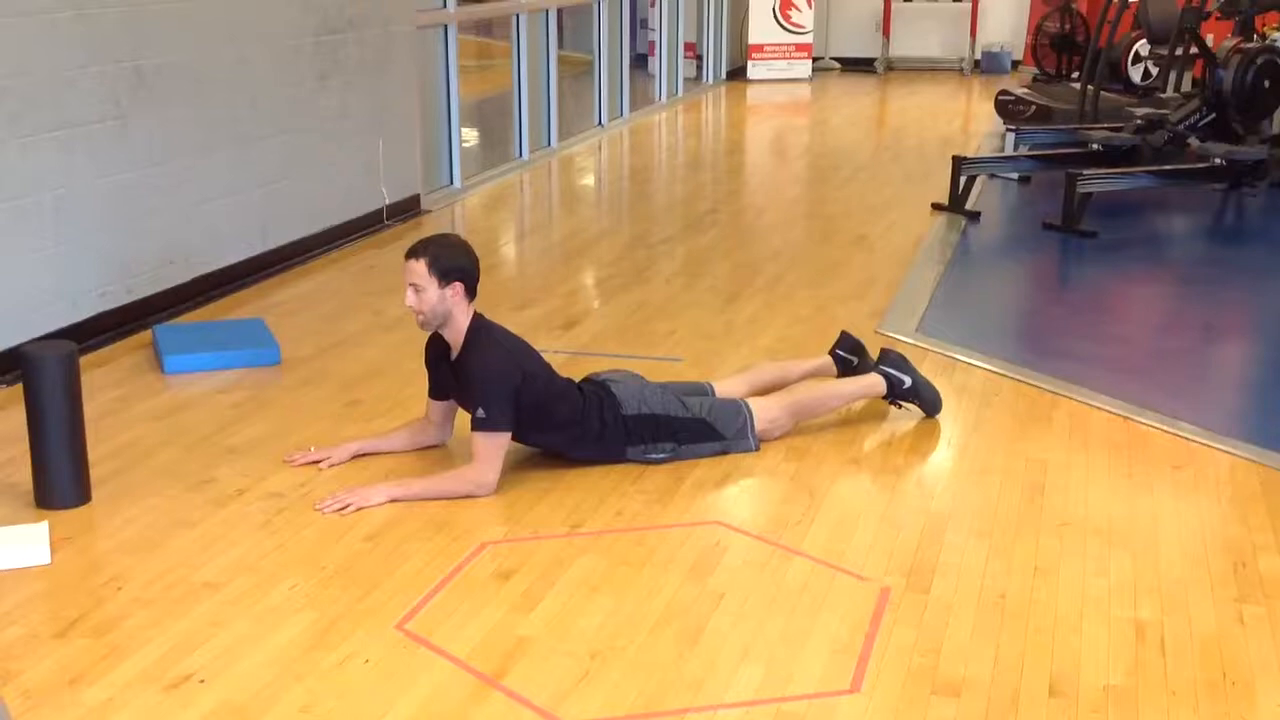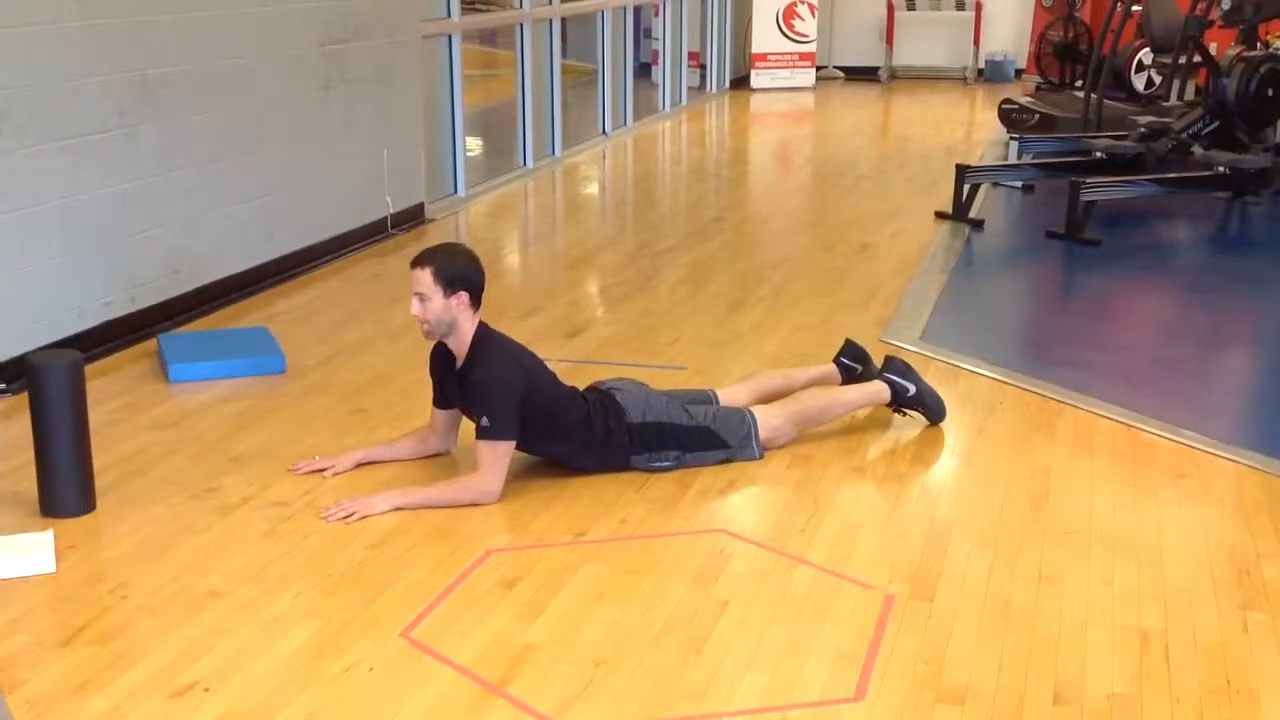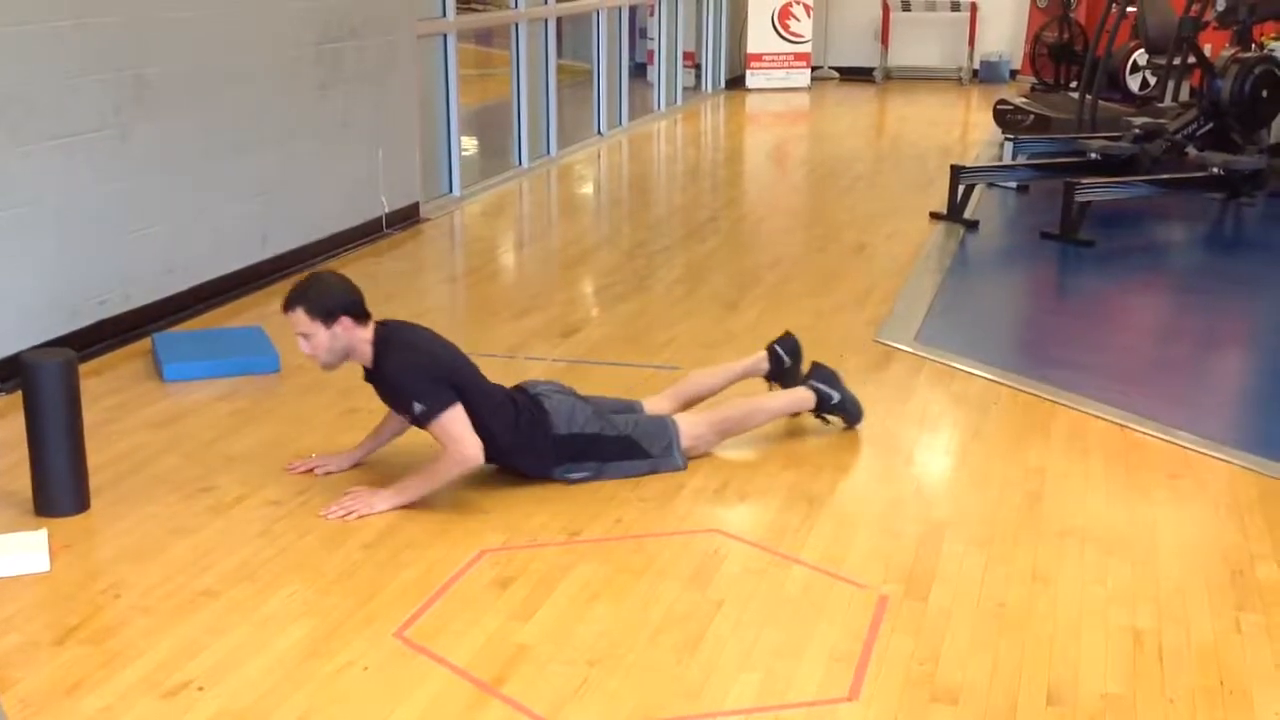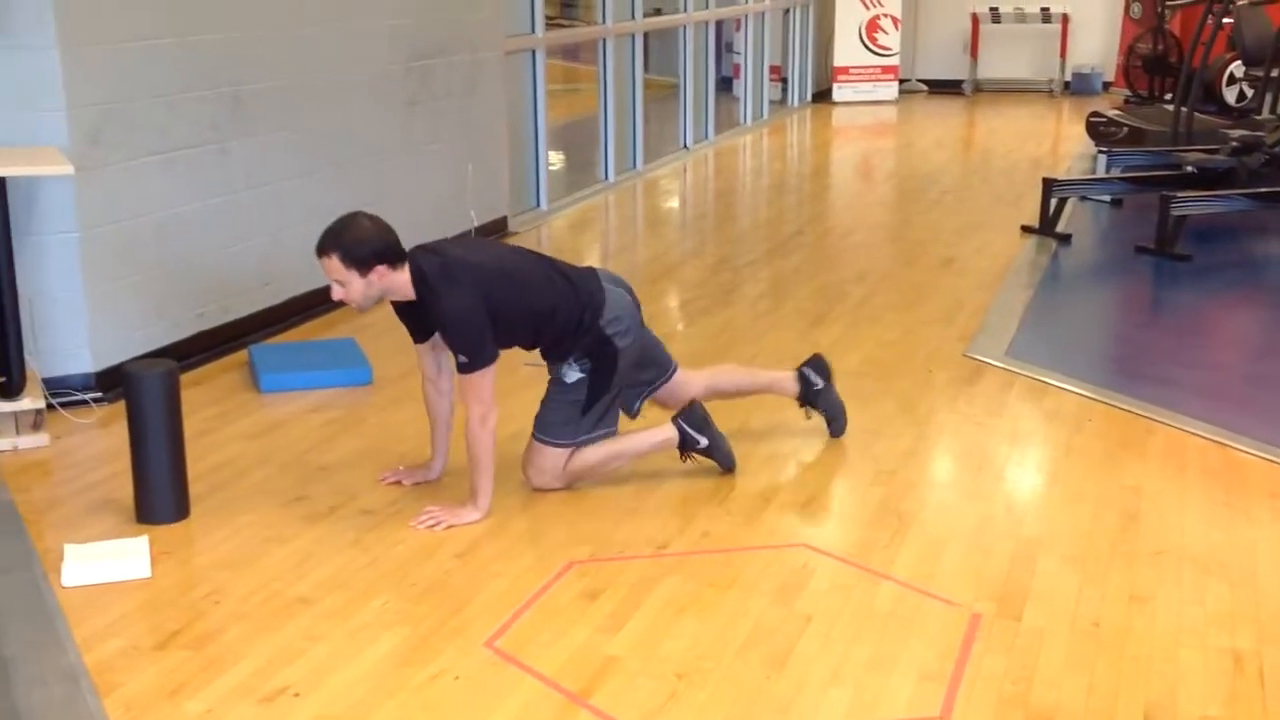
dt=1s
person 1, frame 1
left shoulder: (489, 362)
right shoulder: (442, 348)
left elbow: (483, 477)
right elbow: (434, 428)
left wrist: (384, 491)
right wrist: (353, 447)
left hip: (627, 422)
right hip: (604, 394)
left knee: (767, 419)
right knee: (732, 390)
left ankle: (884, 379)
right ankle: (839, 358)
person 1, frame 2
left shoulder: (494, 372)
right shoulder: (447, 357)
left elbow: (487, 485)
right elbow: (438, 438)
left wrist: (389, 500)
right wrist: (357, 455)
left hip: (632, 433)
right hip: (610, 404)
left knee: (770, 429)
right knee: (735, 398)
left ankle: (887, 387)
right ankle: (842, 367)
person 1, frame 3
left shoulder: (402, 363)
right shoulder: (389, 342)
left elbow: (469, 454)
right elbow: (408, 409)
left wrist: (391, 495)
right wrist: (352, 455)
left hip: (555, 443)
right hip: (539, 405)
left knee: (698, 433)
right knee: (663, 406)
left ankle: (812, 394)
right ankle: (773, 358)
person 1, frame 4
left shoulder: (454, 301)
right shoulder: (416, 280)
left elbow: (481, 412)
right elbow: (436, 378)
left wrist: (478, 505)
right wrist: (435, 464)
left hip: (599, 329)
right hip: (601, 301)
left knee: (543, 472)
right knee: (680, 389)
left ankle: (680, 434)
right ankle: (804, 381)
